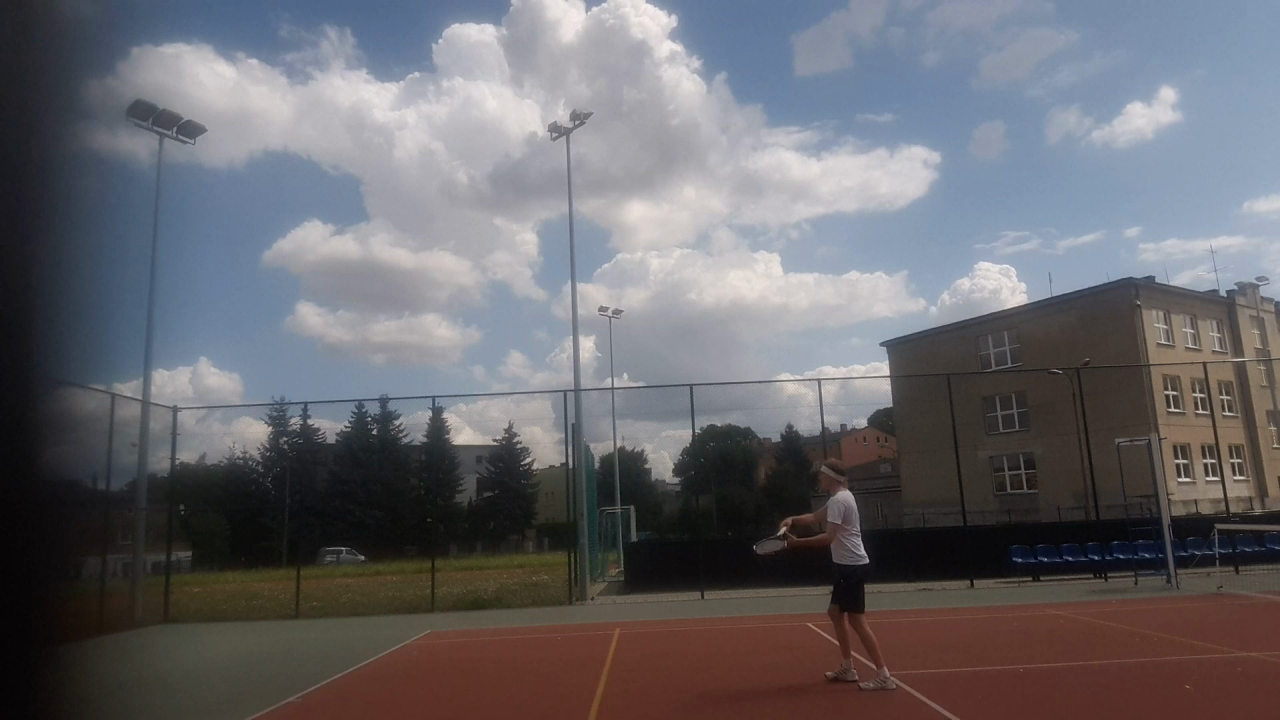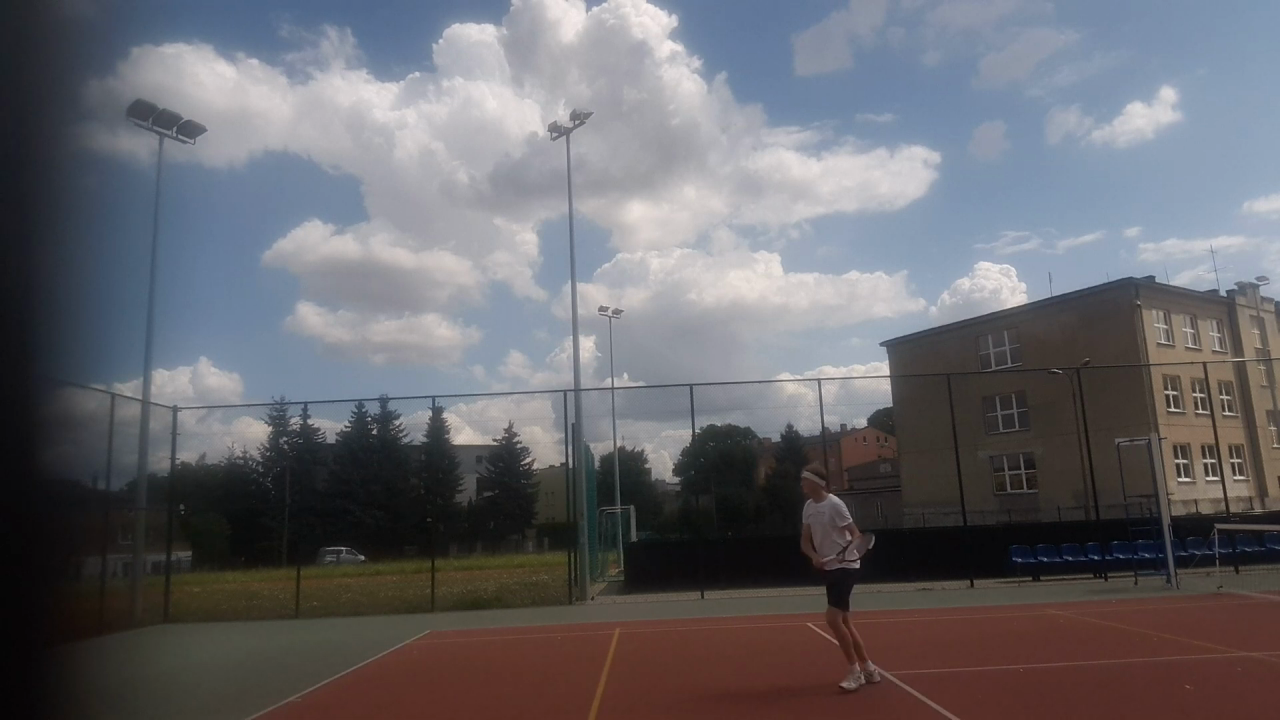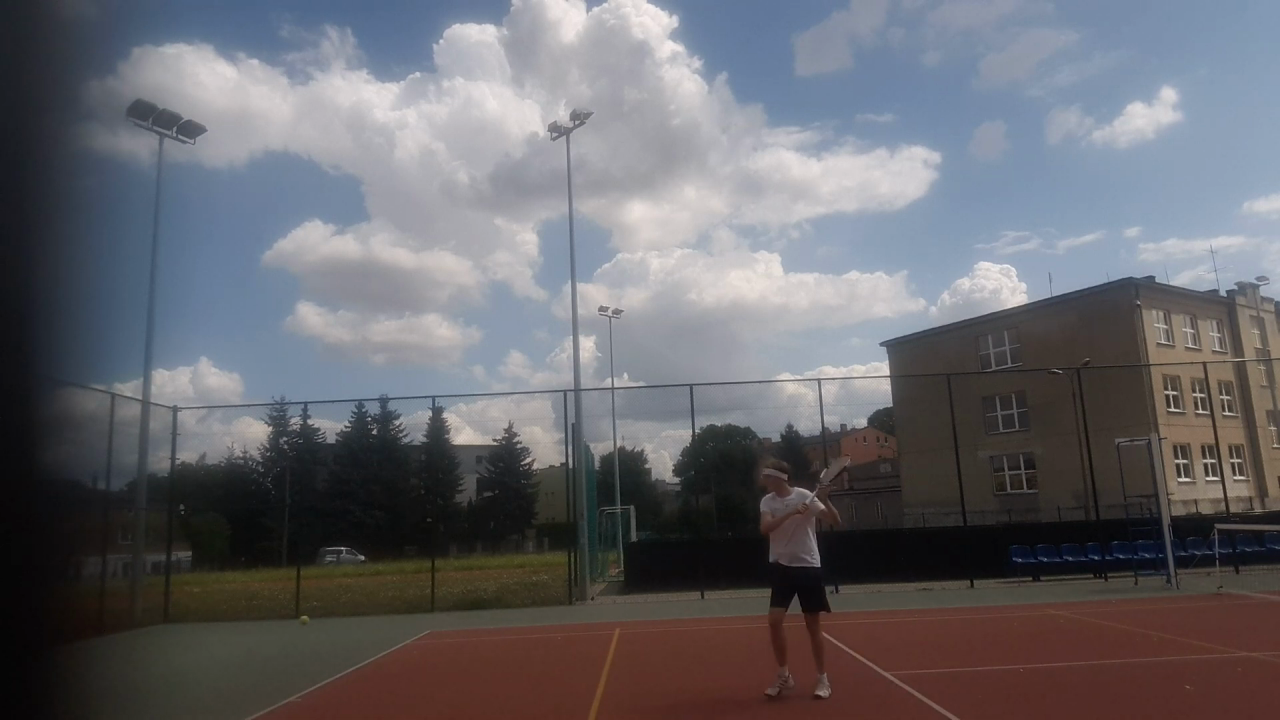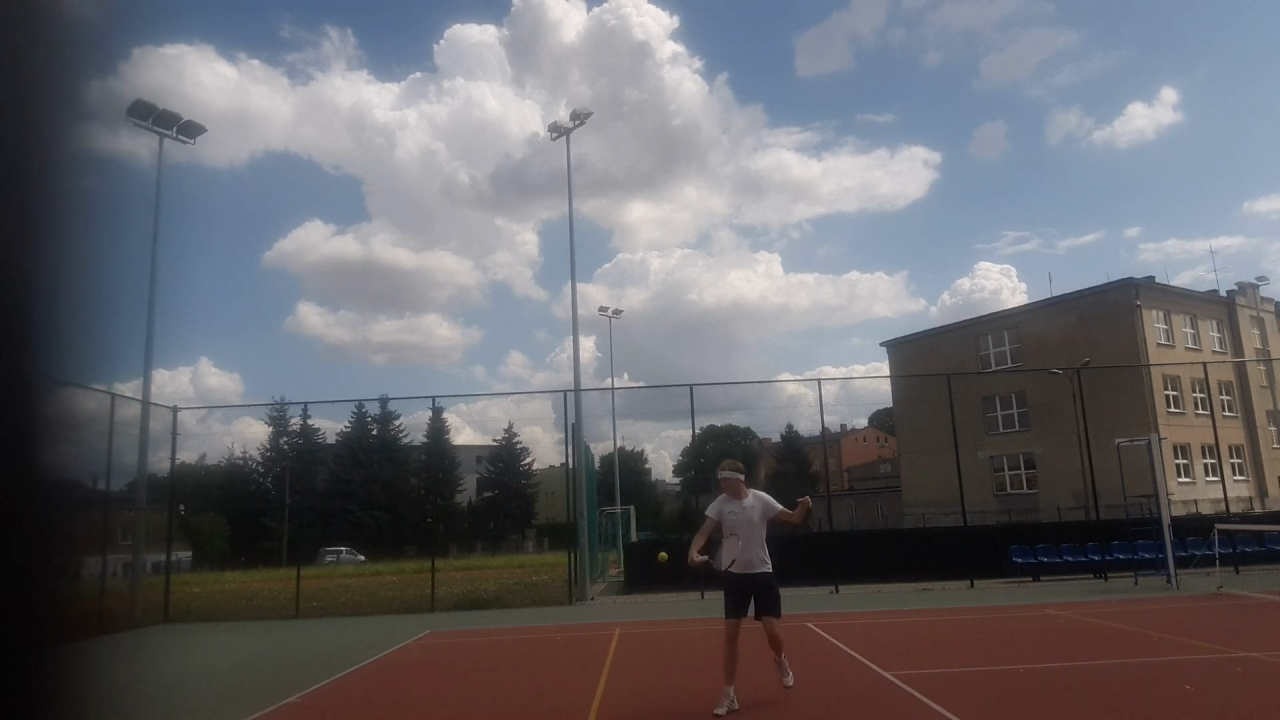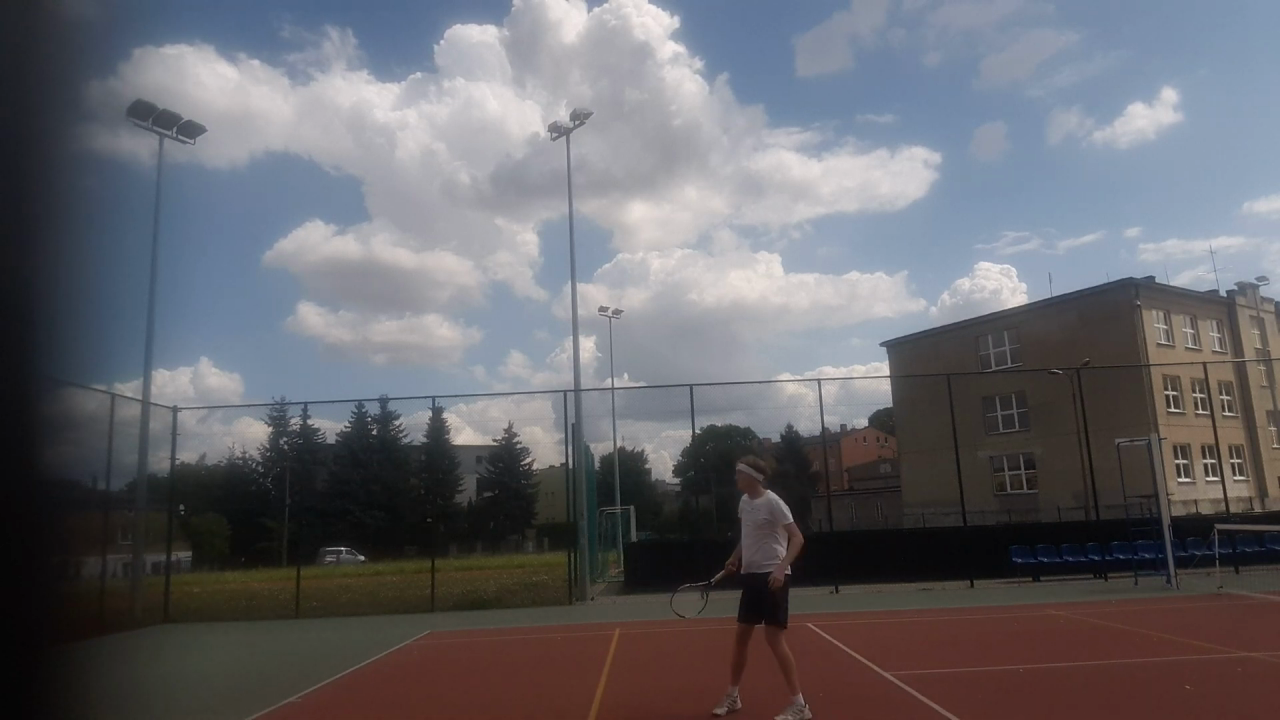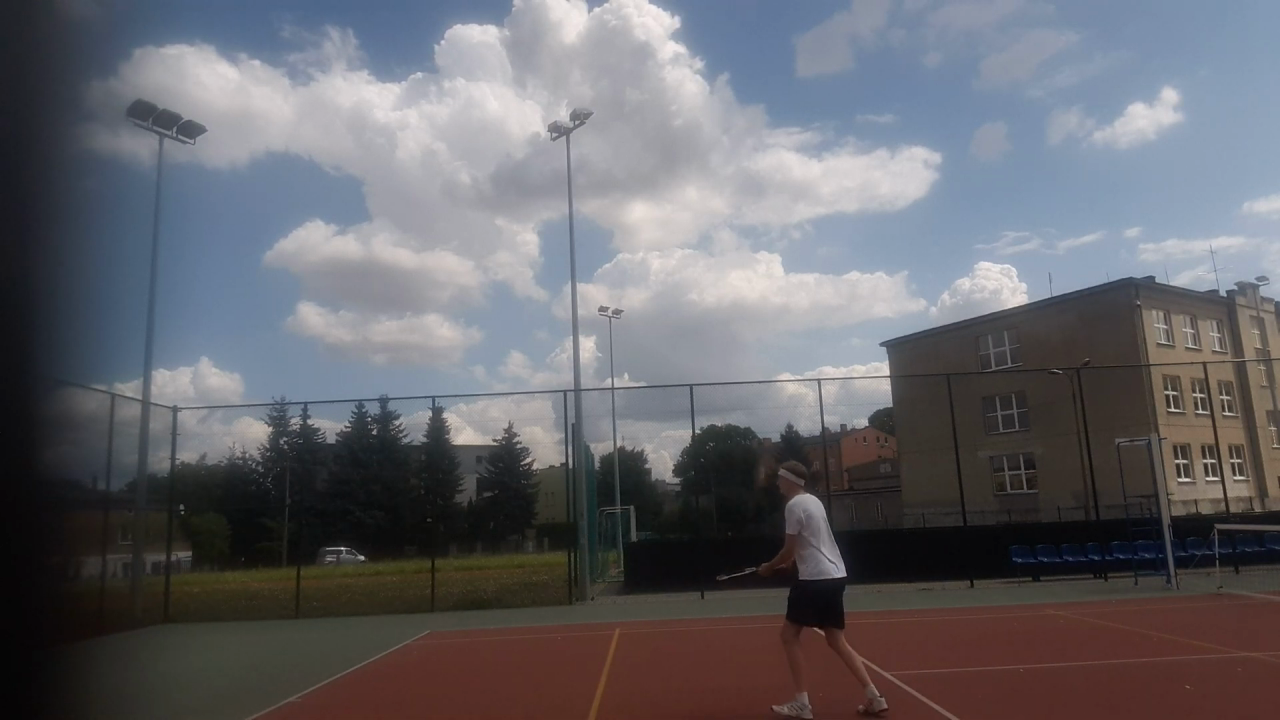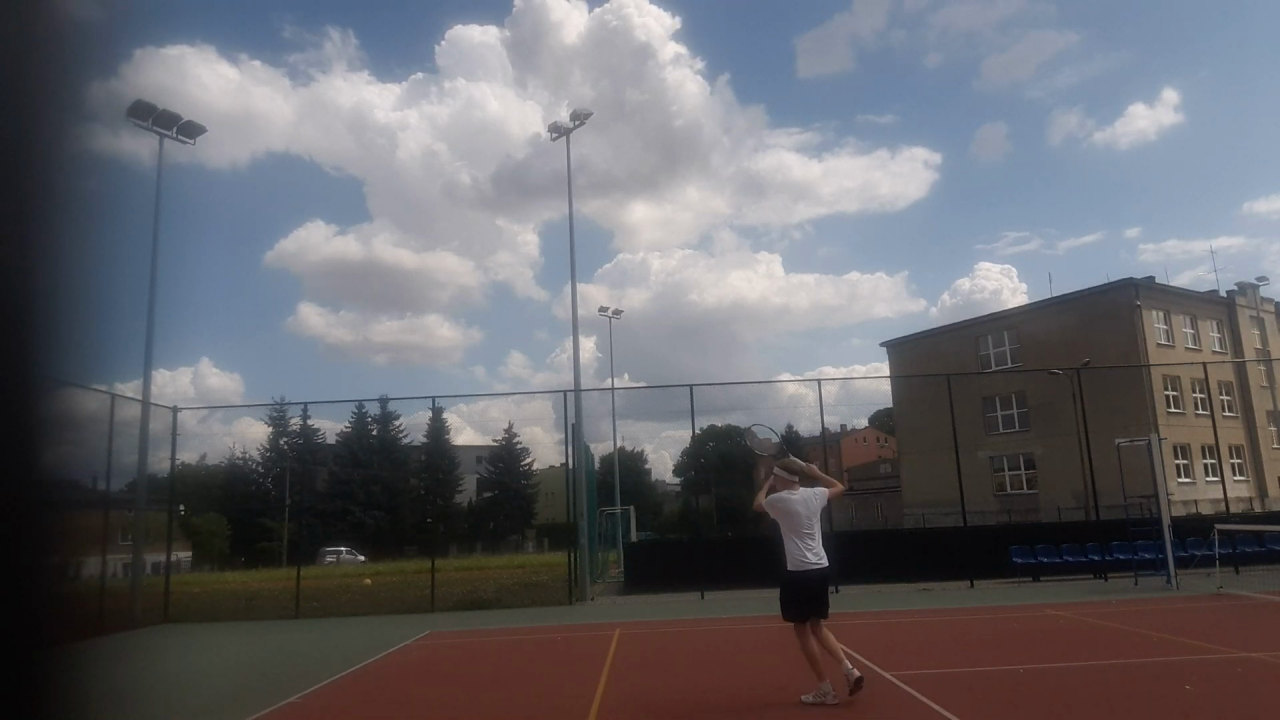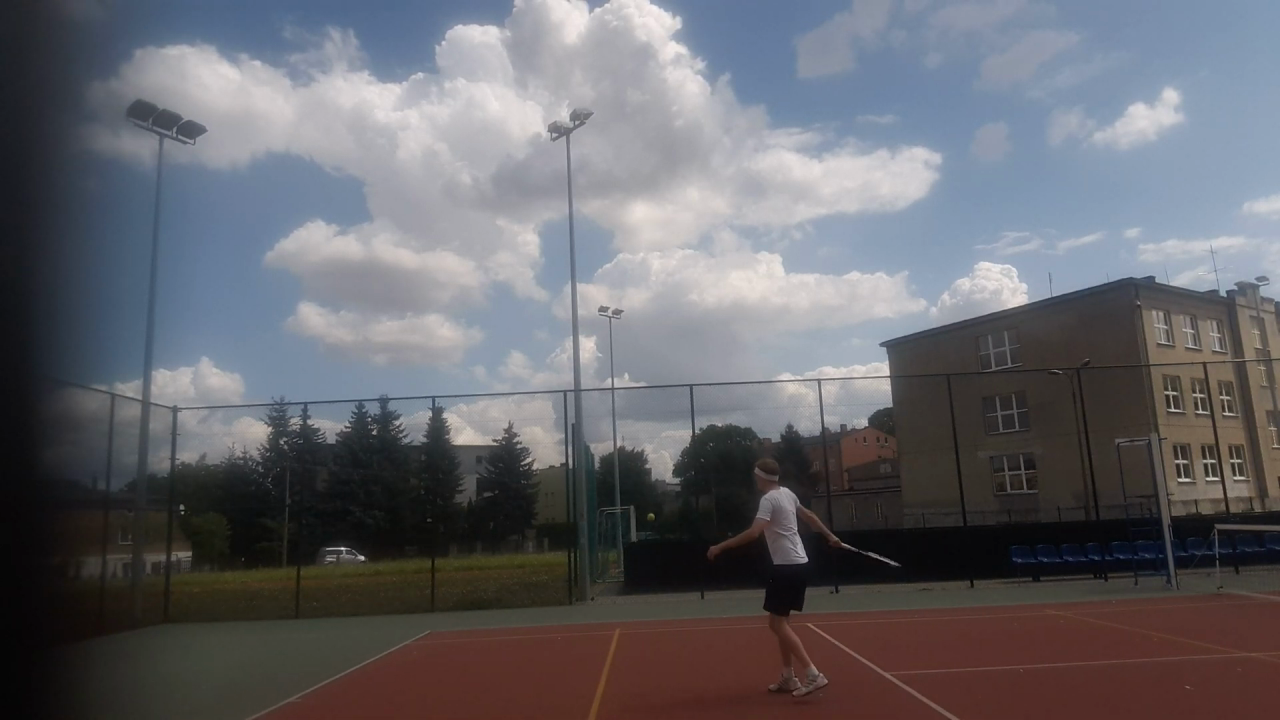
dt=0.5s
person 1, frame 1
left shoulder: (838, 500)
right shoulder: (839, 497)
left elbow: (829, 537)
right elbow: (817, 518)
left wrist: (800, 541)
right wrist: (792, 520)
left hip: (852, 566)
right hip: (847, 566)
left knee: (856, 621)
right knee: (835, 614)
left ankle: (884, 675)
right ankle: (847, 667)
person 1, frame 2
left shoulder: (835, 504)
right shoulder: (808, 507)
left elbow: (855, 535)
right elbow: (805, 540)
right wrist: (814, 557)
left hip: (846, 568)
right hip: (829, 569)
left knee: (833, 619)
right knee: (843, 621)
left ankle: (855, 669)
right ankle: (868, 669)
person 1, frame 3
left shoulder: (805, 496)
right shoulder: (767, 501)
left elbow: (834, 521)
right elbow: (765, 528)
left wrist: (826, 501)
right wrist: (790, 512)
left hip: (808, 567)
right hip: (782, 568)
left knee: (813, 626)
right knee: (774, 621)
left ankle: (822, 679)
right ankle: (783, 675)
person 1, frame 4
left shoulder: (761, 499)
right shoulder: (720, 503)
left elbow: (794, 519)
right elbow: (702, 533)
left wrist: (803, 507)
right wrist: (693, 552)
left hip: (762, 571)
right hip: (734, 575)
left knee: (772, 631)
right knee: (731, 632)
left ankle: (780, 660)
right ankle: (729, 695)
person 1, frame 5
left shoulder: (772, 502)
right shoulder: (744, 501)
left elbow: (796, 538)
left wrist: (782, 568)
right wrist: (735, 558)
left hip: (773, 578)
right hip: (755, 578)
left knee: (774, 639)
right knee: (741, 637)
right ankle: (732, 696)
person 1, frame 6
left shoulder: (794, 505)
right shoulder: (812, 501)
left elbow: (790, 550)
left wrist: (769, 567)
right wrist: (783, 565)
left hip: (815, 580)
right hip: (835, 576)
left knee: (789, 636)
right knee: (837, 642)
right ankle: (874, 697)
person 1, frame 7
left shoulder: (778, 499)
right shoulder: (816, 494)
left elbow: (757, 505)
right elbow: (837, 487)
left wrist: (767, 483)
right wrist: (814, 471)
left hip: (799, 573)
right hip: (821, 569)
left knee: (803, 632)
right knee: (818, 628)
left ankle: (826, 690)
right ankle: (849, 671)
person 1, frame 8
left shoulder: (769, 499)
right shoulder: (786, 494)
left elbow: (753, 533)
right elbow: (809, 516)
left wrist: (721, 547)
right wrist: (829, 535)
left hip: (786, 566)
right hip: (798, 564)
left knee: (777, 623)
right knee: (781, 621)
left ankle: (812, 674)
right ankle: (789, 678)
